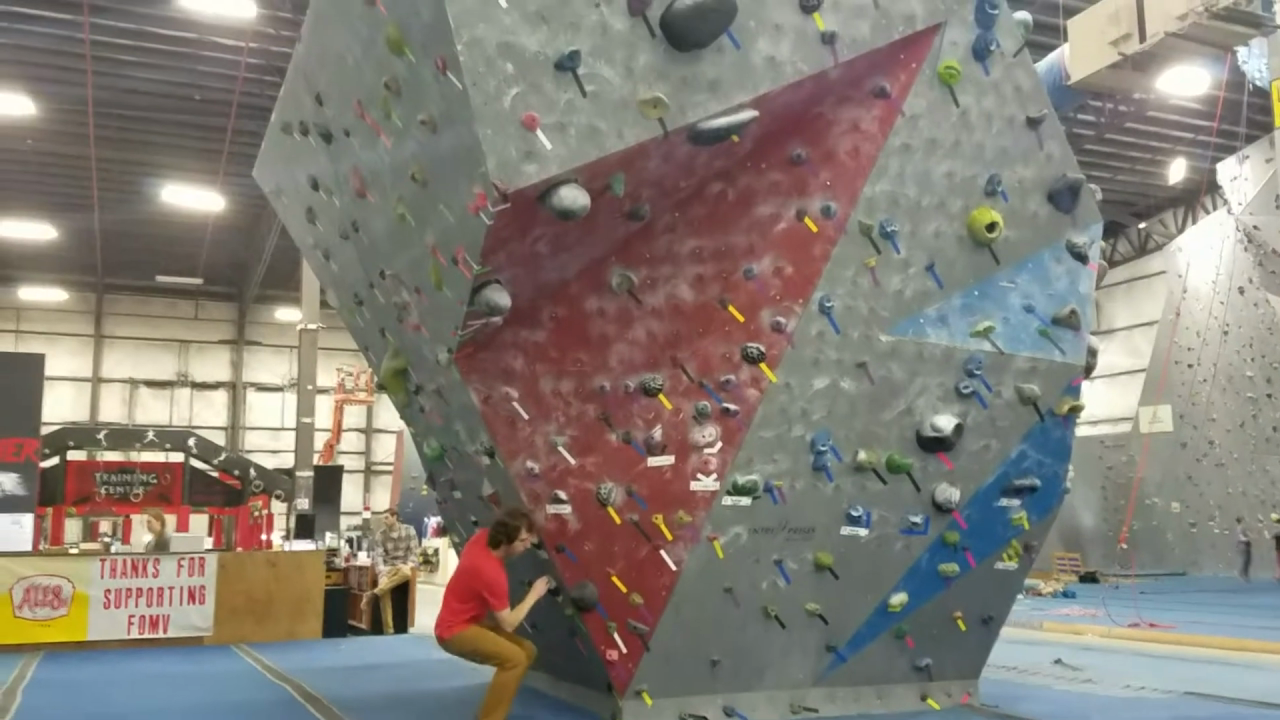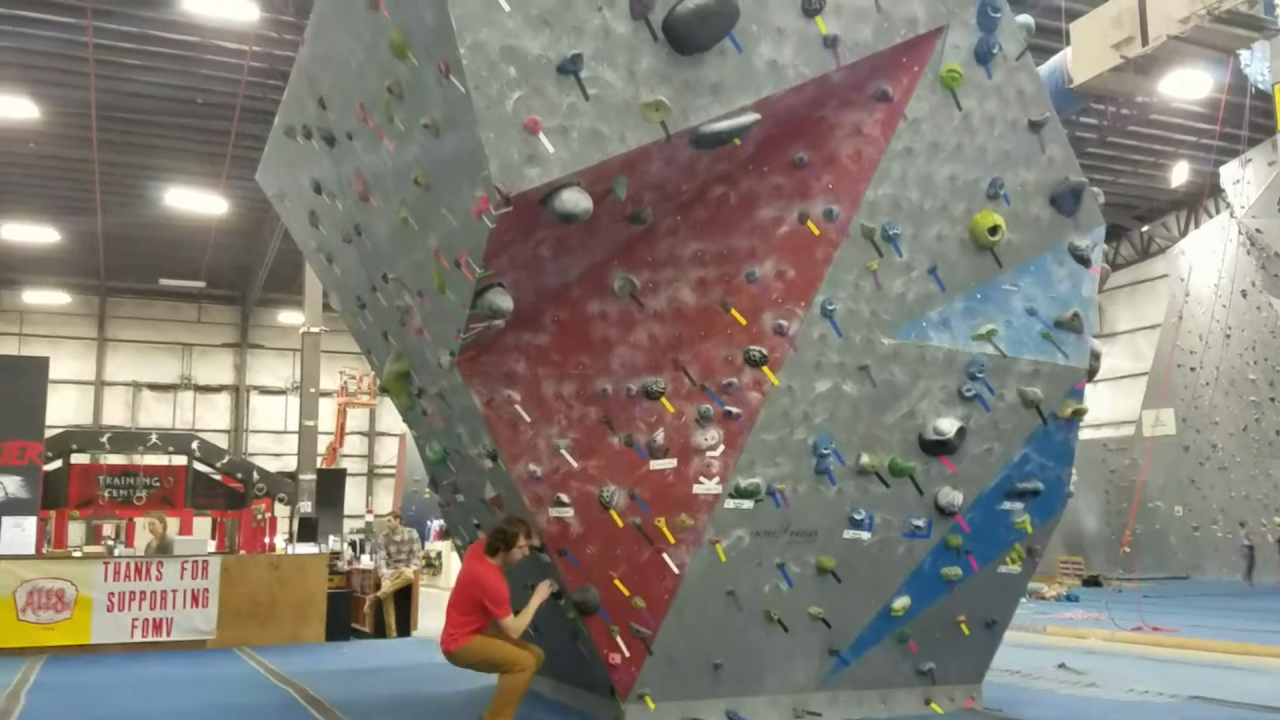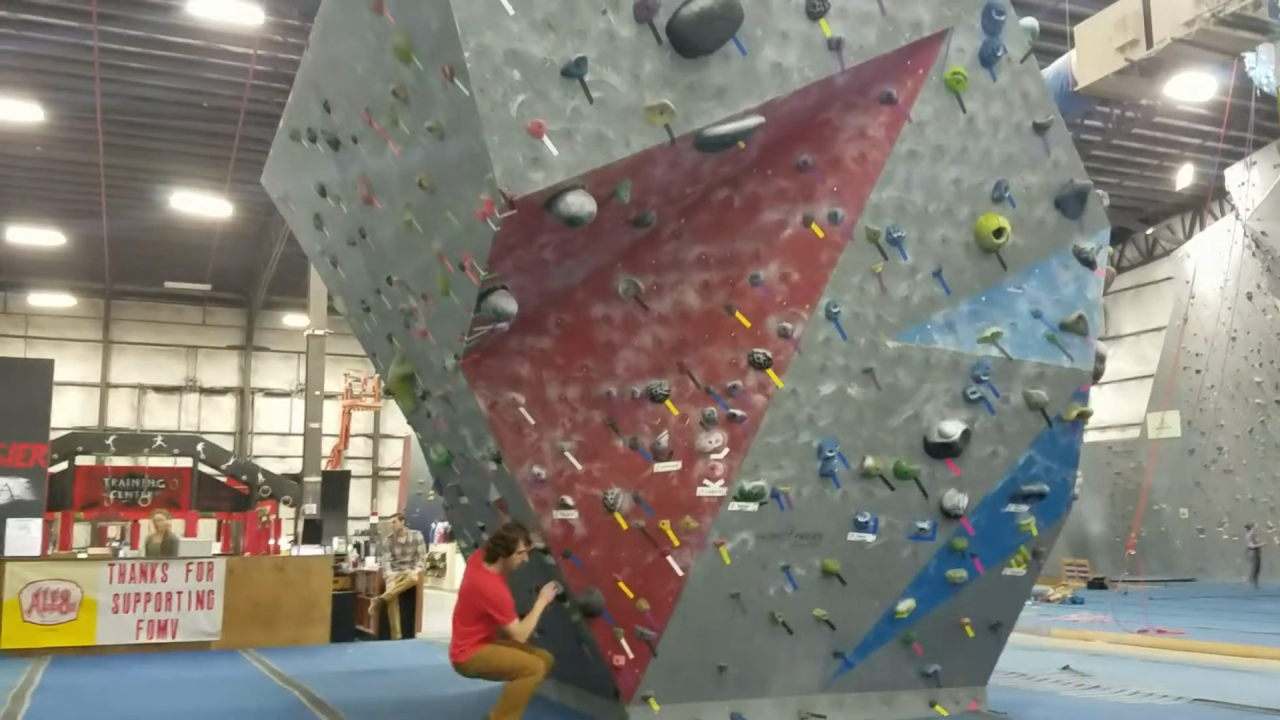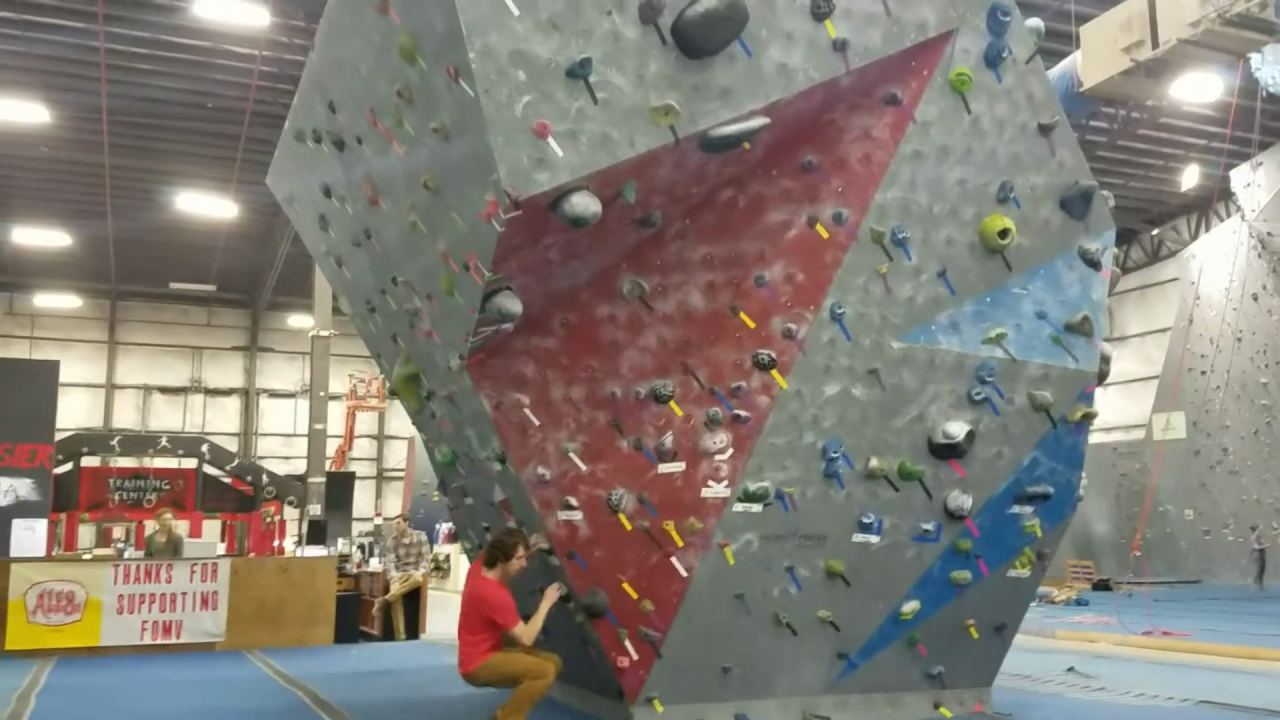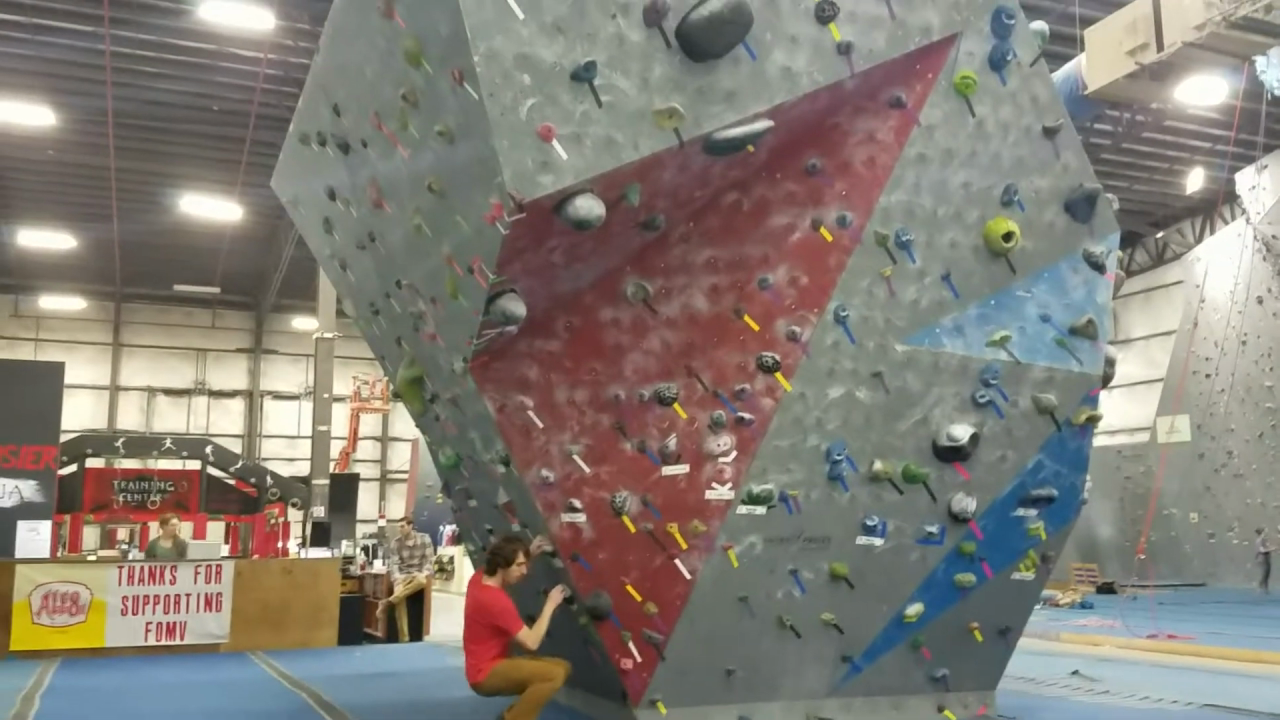
dt=0.1s
person 1, frame 1
left shoulder: (482, 538)
right shoulder: (492, 573)
right elbow: (507, 624)
right wrist: (534, 595)
left hip: (468, 619)
right hip: (454, 631)
left knee: (527, 650)
right knee: (515, 658)
person 1, frame 2
left shoulder: (476, 551)
right shoulder: (491, 581)
right elbow: (513, 631)
left wrist: (520, 541)
right wrist: (537, 598)
left hip: (471, 633)
right hip: (460, 645)
left knee: (535, 655)
right knee: (525, 663)
person 1, frame 3
left shoulder: (478, 559)
right shoulder: (493, 588)
right elbow: (519, 635)
left wrist: (520, 546)
right wrist: (542, 601)
left hip: (478, 642)
right hip: (468, 657)
left knee: (544, 659)
right knee: (534, 667)
person 1, frame 4
left shoulder: (477, 569)
right shoulder: (494, 594)
right elbow: (526, 638)
left wrist: (523, 550)
right wrist: (546, 602)
left hip: (485, 656)
right hip: (477, 666)
left knee: (553, 662)
right knee: (545, 671)
person 1, frame 5
left shoulder: (479, 579)
right shoulder: (497, 601)
left elbow: (512, 570)
right elbow: (531, 643)
left wrist: (529, 554)
right wrist: (550, 605)
left hip: (492, 663)
right hip: (486, 675)
left knee: (562, 667)
right knee: (553, 675)
